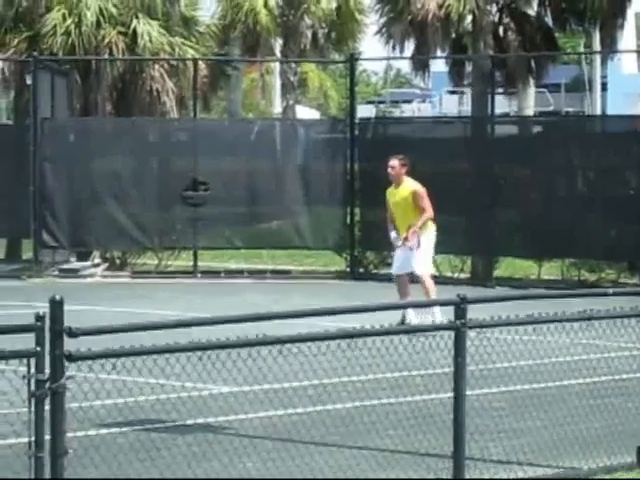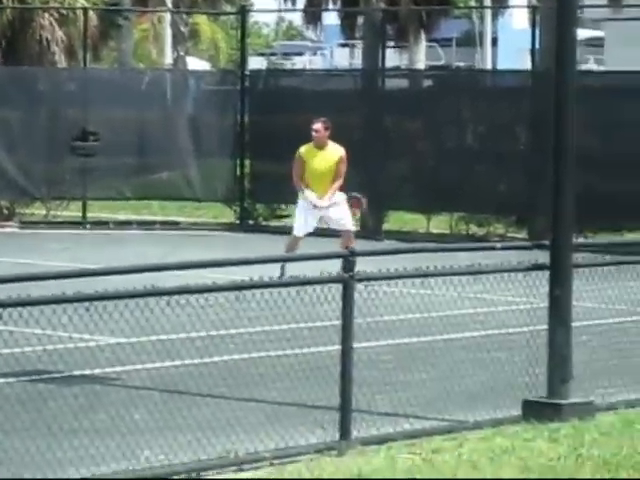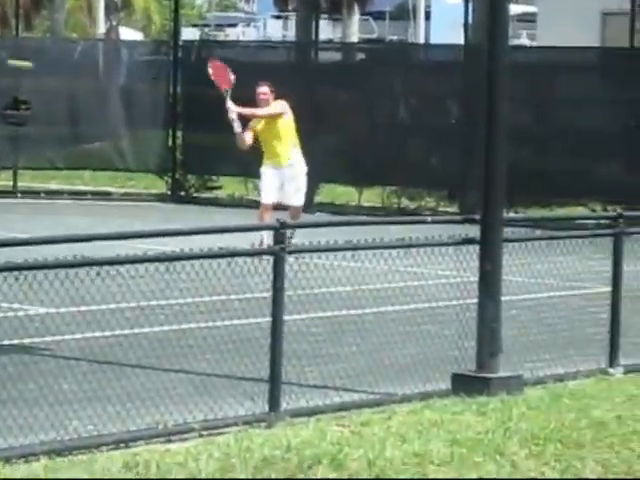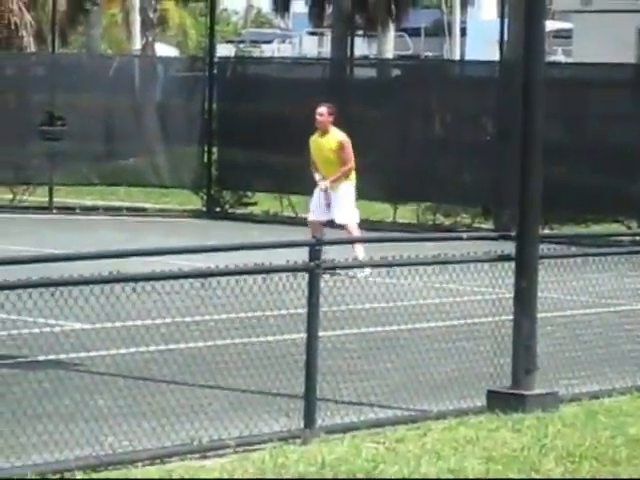
dt=0.7s
person 1, frame 1
left shoulder: (415, 189)
right shoulder: (389, 192)
left elbow: (429, 213)
right elbow: (390, 218)
left wrist: (415, 228)
right wrist: (393, 233)
left hip: (422, 235)
right hip: (406, 238)
left knee: (422, 273)
right knee: (399, 275)
left ankle: (436, 315)
right ankle: (408, 315)
person 1, frame 2
left shoulder: (339, 153)
right shoulder: (303, 152)
left elbow: (339, 180)
right elbow: (297, 179)
left wrist: (328, 198)
right wrist: (310, 196)
left hip: (331, 197)
right hip: (308, 198)
left knee: (348, 230)
right knee: (297, 235)
right ankle: (282, 268)
person 1, frame 3
left shoulder: (281, 105)
right shoulder: (254, 123)
left elbow: (261, 113)
right elbow: (244, 145)
left wrist: (238, 110)
right wrist: (235, 122)
left hip: (293, 163)
right hip: (271, 166)
left knee: (296, 205)
right knee: (266, 204)
left ankle: (292, 233)
right ankle: (263, 243)
person 1, frame 4
left shoulder: (341, 138)
right shoulder: (313, 139)
left elbow: (349, 166)
left wrist: (330, 181)
right wrist: (318, 177)
left hip: (342, 185)
right hip: (324, 186)
left knee: (348, 223)
right knee: (314, 222)
left ankle: (361, 261)
